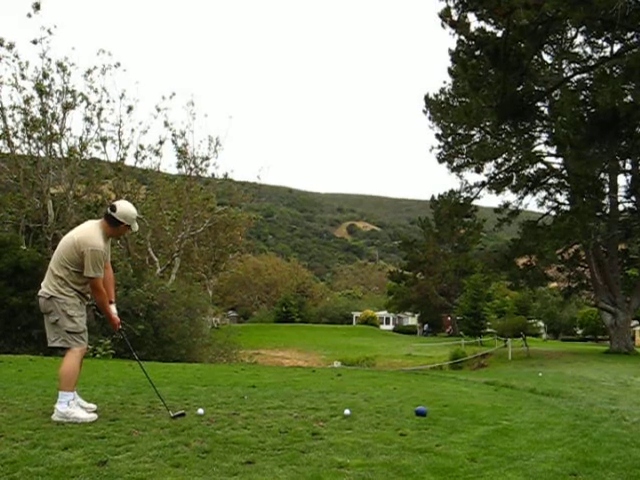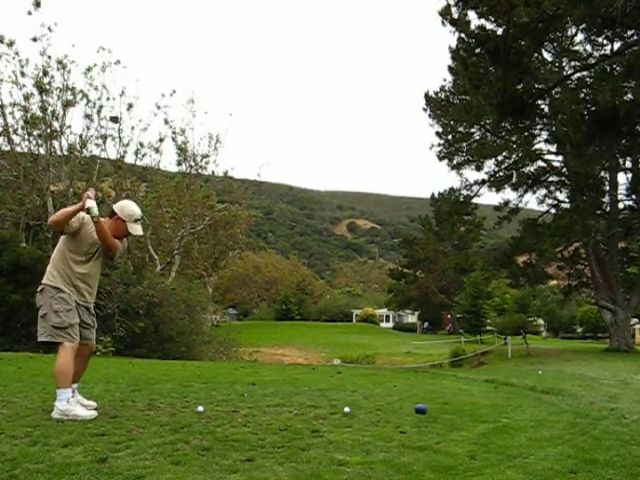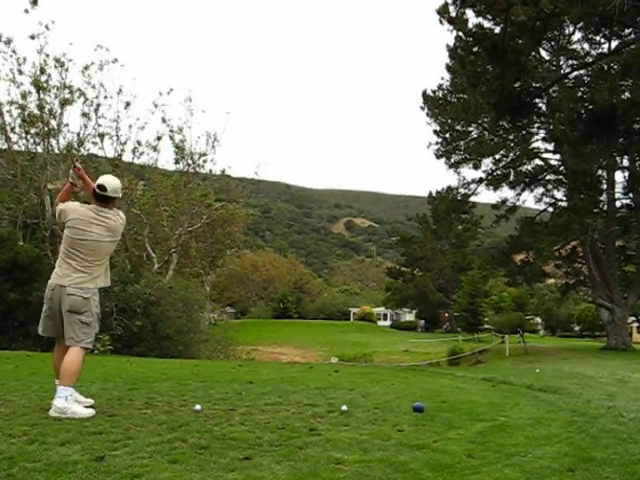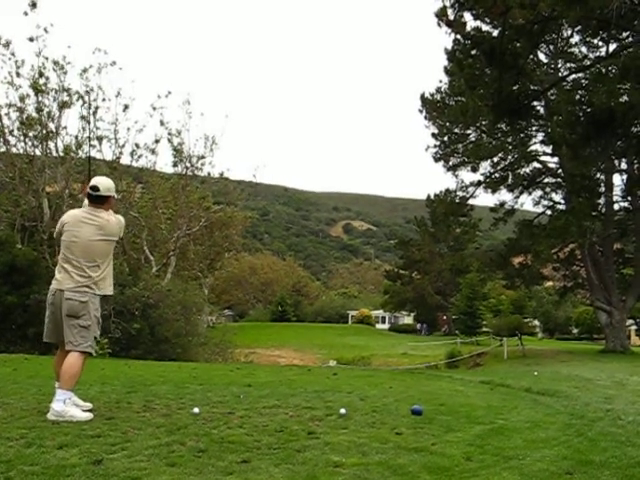
dt=1s
person 1, frame 1
left shoulder: (99, 229)
right shoulder: (94, 244)
left elbow: (107, 271)
right elbow: (96, 288)
left wrist: (113, 305)
right wrist: (110, 316)
left hip: (69, 296)
right hip: (61, 297)
left knee: (80, 348)
right knee: (75, 348)
left ankle: (70, 398)
right ankle: (64, 408)
person 1, frame 2
left shoulder: (118, 243)
right shoulder: (82, 221)
left elbow: (108, 243)
right elbow: (53, 222)
left wrist: (95, 217)
right wrist: (80, 206)
left hip: (83, 299)
right hip: (58, 291)
left knee: (87, 346)
right knee: (68, 345)
left ankle: (70, 394)
right ankle: (63, 405)
person 1, frame 3
left shoulder: (74, 211)
right shoulder: (118, 220)
left elbow: (58, 206)
right elbow: (107, 206)
left wrist: (72, 182)
right wrist: (84, 177)
left hip: (57, 286)
right hip: (82, 292)
left knee: (62, 341)
right knee: (78, 345)
left ankle: (65, 392)
right ankle: (62, 402)
person 1, frame 4
left shoulder: (70, 216)
right shoulder: (116, 223)
right wrist: (101, 207)
left hip: (59, 290)
right hip: (83, 295)
left knee: (65, 346)
right knee: (79, 349)
left ankle: (63, 396)
right ankle: (60, 405)
